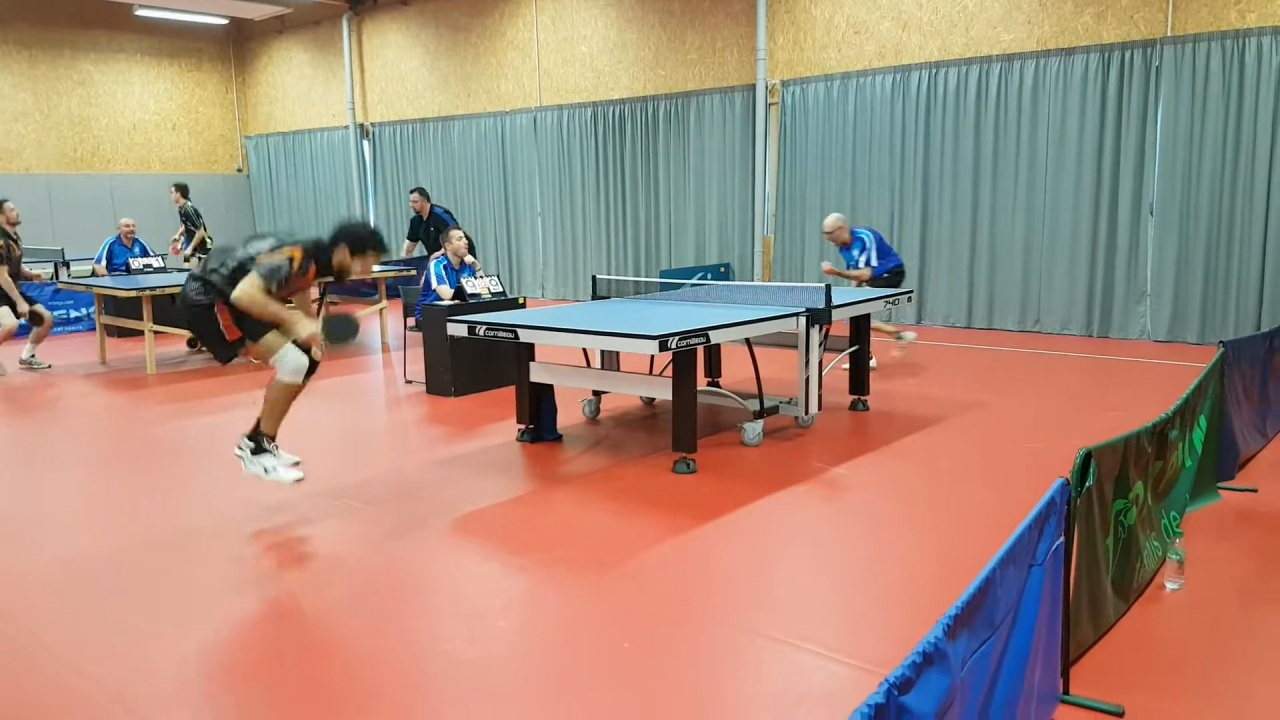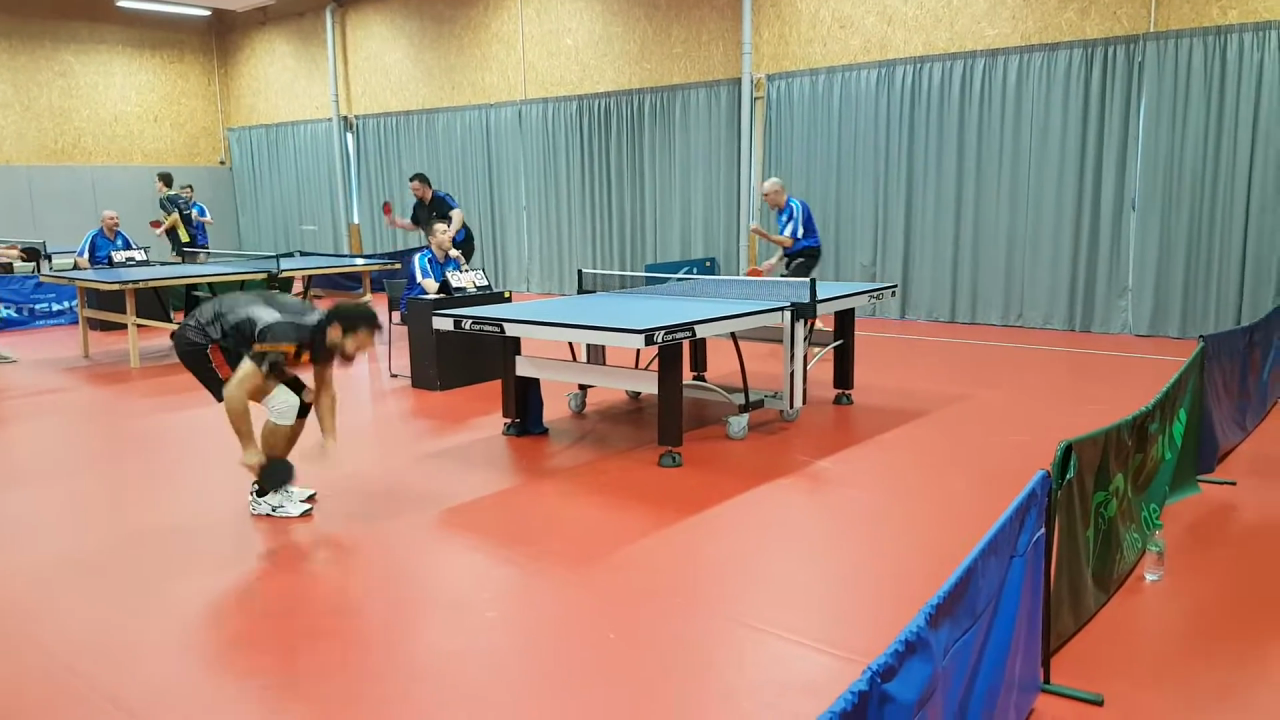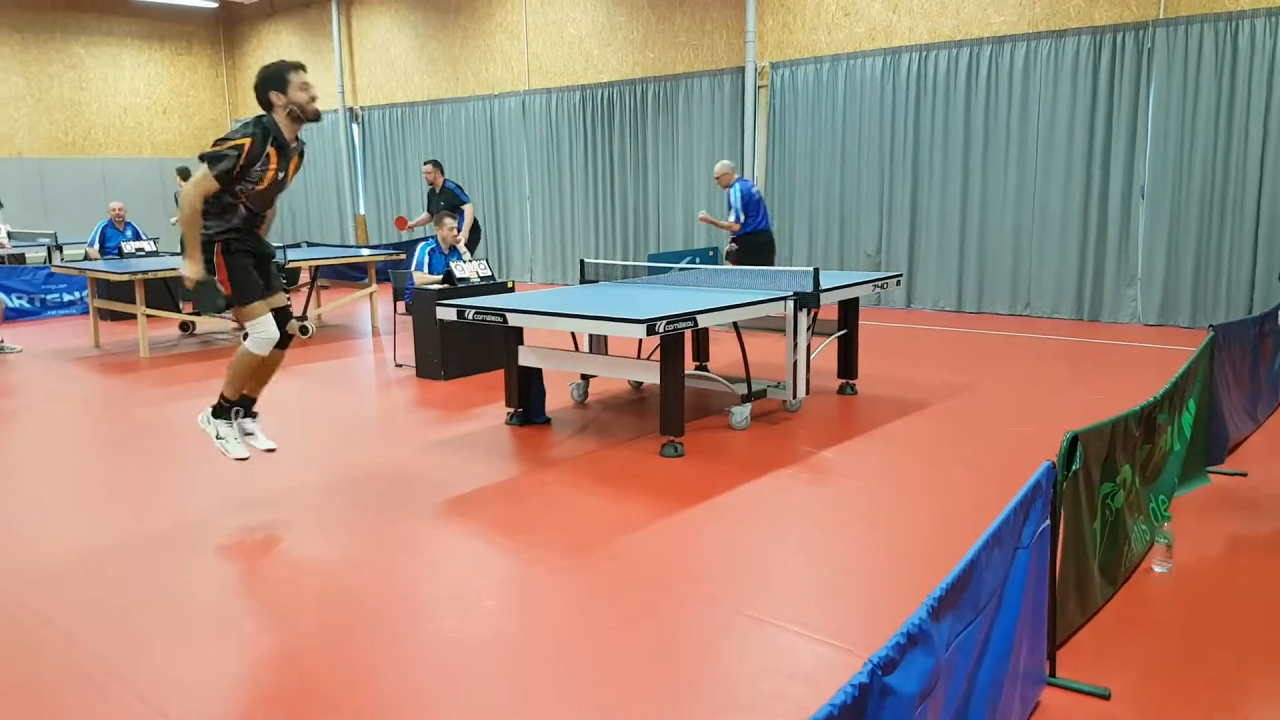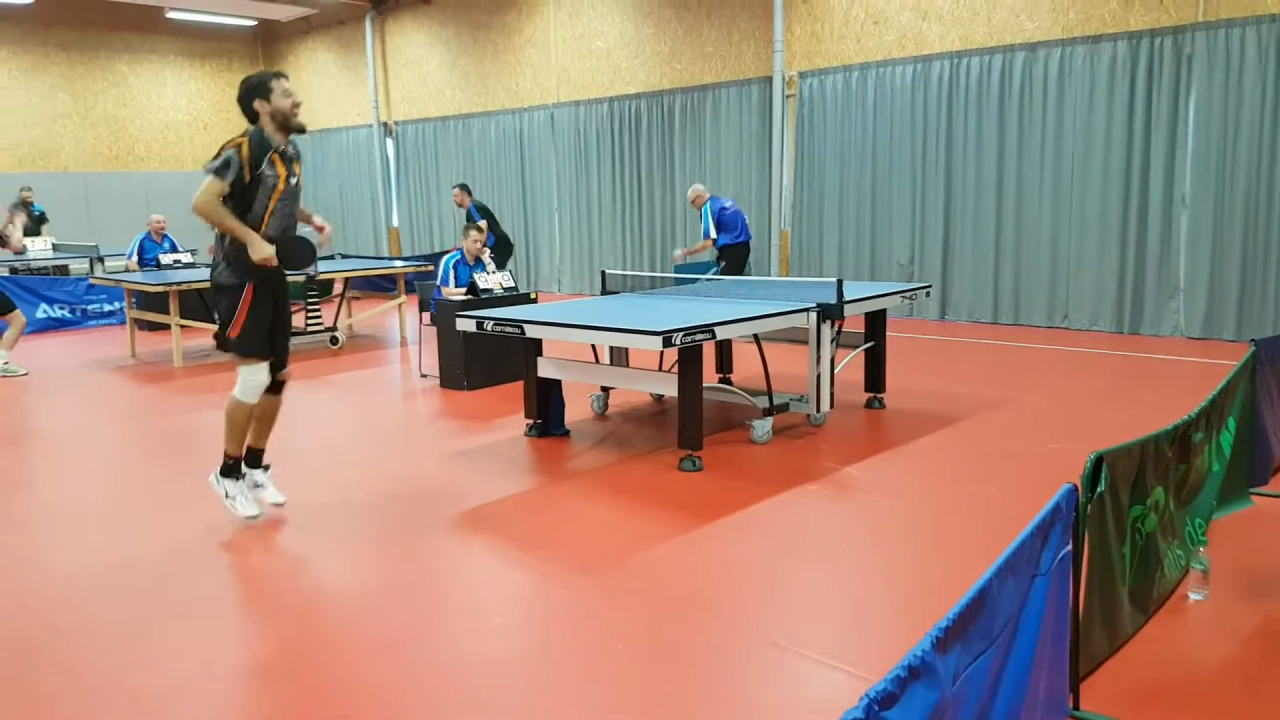
dt=0.4s
person 1, frame 1
left shoulder: (320, 254)
right shoulder: (297, 255)
right elbow: (243, 296)
left wrist: (307, 324)
right wrist: (293, 320)
left hip: (222, 295)
right hip: (207, 301)
left knee: (304, 362)
right knee: (292, 363)
left ankle: (257, 439)
right ankle: (260, 448)
person 1, frame 2
left shoulder: (324, 334)
right shoulder: (288, 341)
left elbow: (326, 391)
right elbow: (236, 397)
left wrist: (330, 440)
right wrist: (249, 449)
left hip: (234, 341)
right hip: (199, 340)
left knee: (303, 399)
right knee: (282, 404)
left ankle: (275, 485)
right ankle: (265, 494)
person 1, frame 3
left shoulder: (294, 146)
right shoulder: (247, 141)
right elbow: (191, 194)
right wrist: (193, 256)
left hip: (249, 240)
right hip: (222, 239)
left knee: (283, 331)
right knee: (264, 333)
left ankle: (243, 413)
right ankle: (220, 413)
person 1, frame 4
left shoulder: (289, 151)
right shoulder: (246, 148)
right elbow: (203, 201)
left wrist: (310, 217)
right wrist: (251, 240)
left hip: (268, 277)
right hip: (241, 279)
left knee: (277, 378)
right knee: (255, 379)
left ankle: (254, 466)
right ankle: (229, 472)
